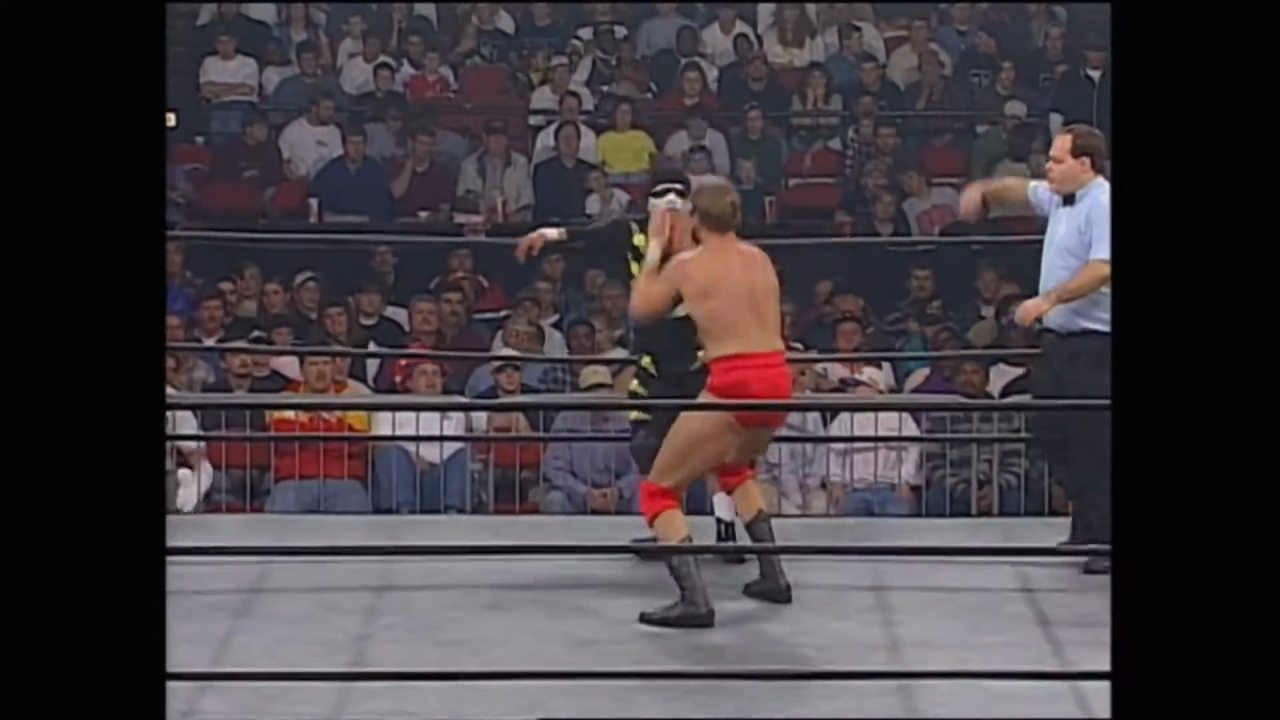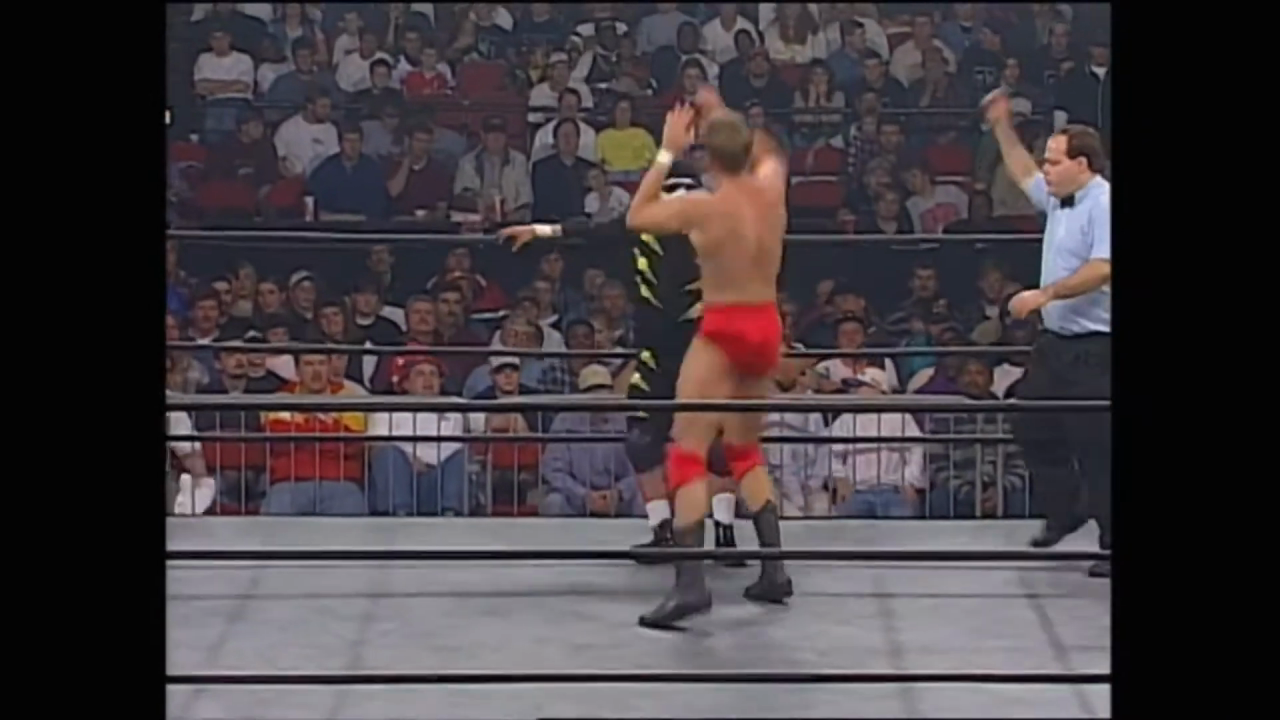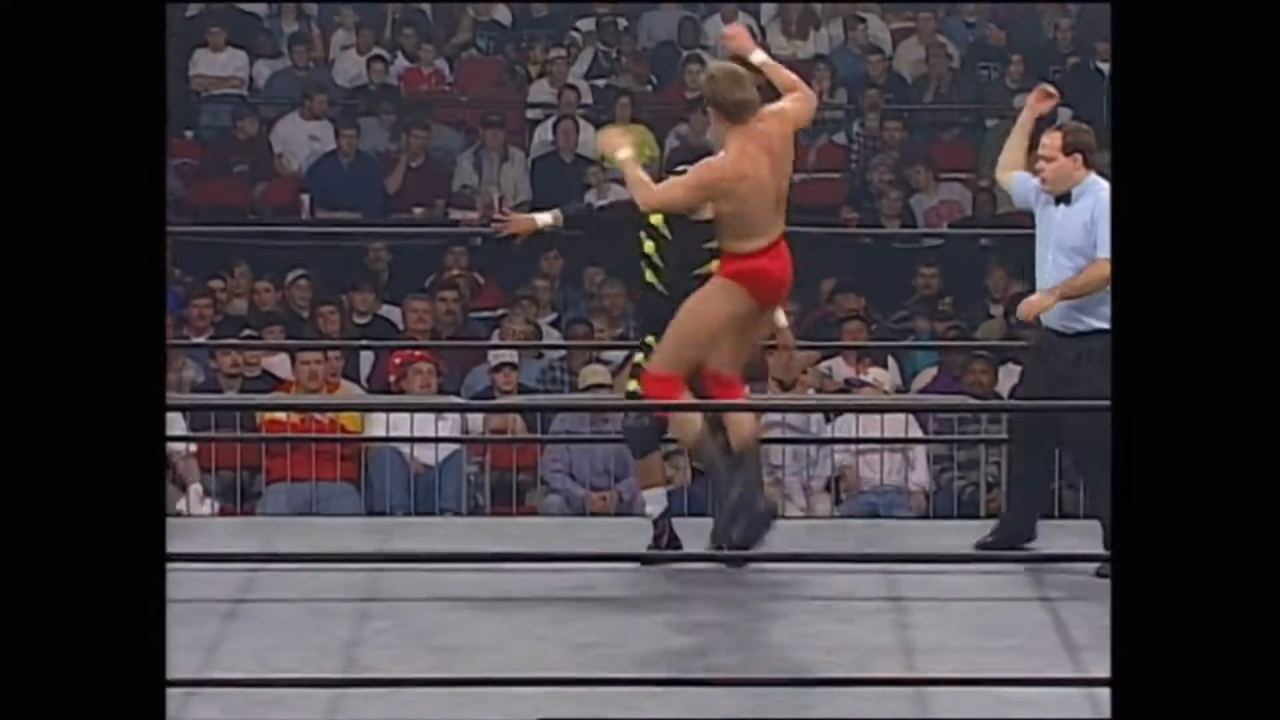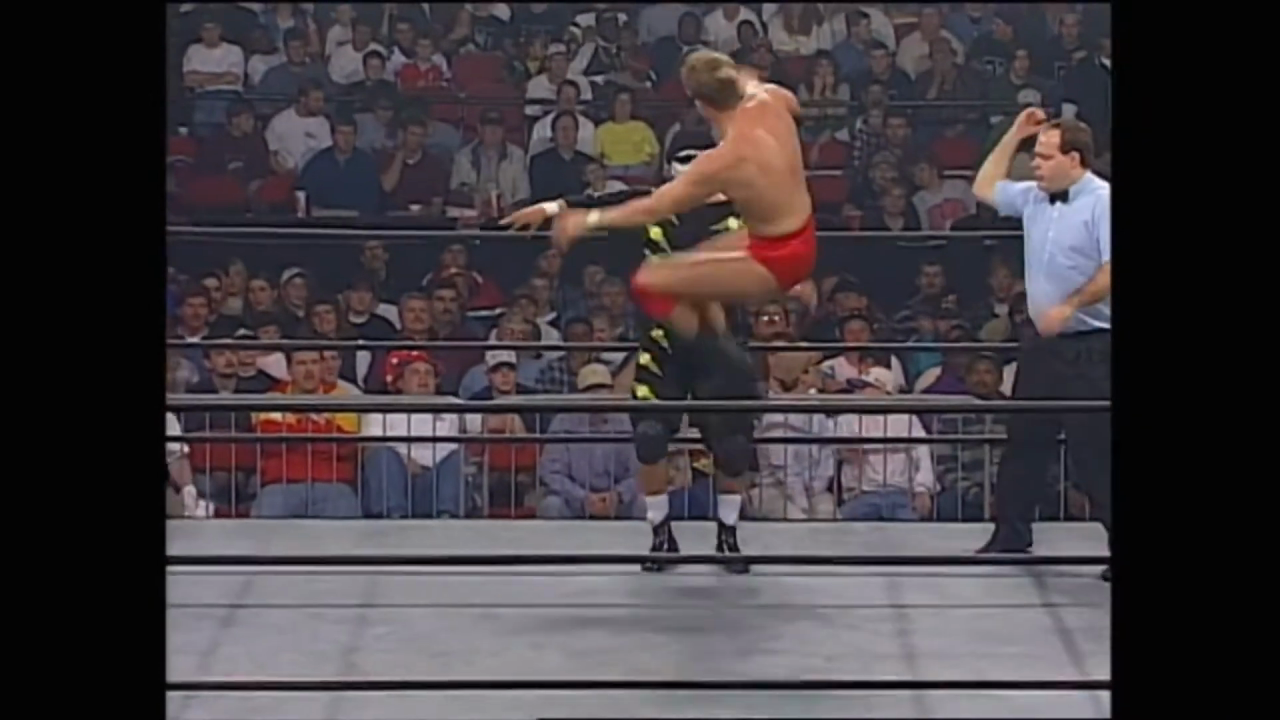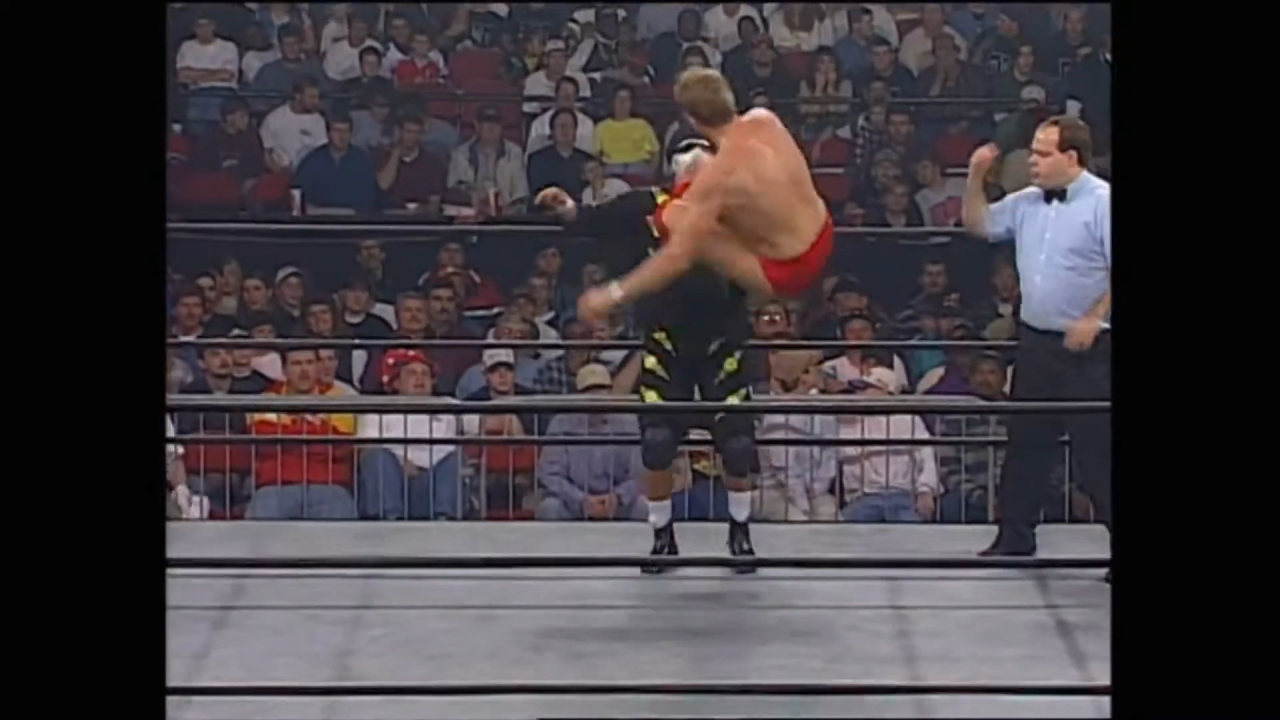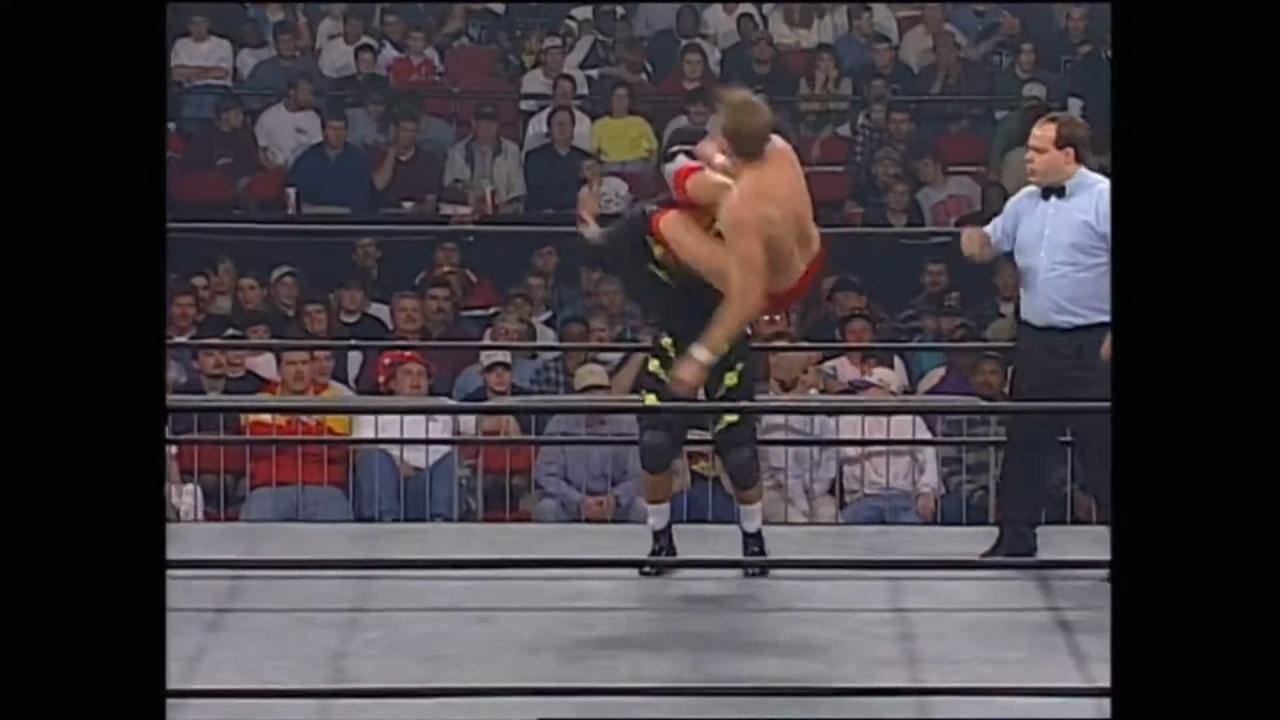
dt=0.1s
person 1, frame 1
left shoulder: (1105, 205)
right shoulder: (1061, 199)
left elbow: (1100, 270)
right elbow: (1023, 188)
left wrist: (1044, 300)
right wrist: (984, 190)
left hip: (1093, 344)
right hip: (1058, 341)
left knee: (1094, 442)
right knee: (1048, 429)
person 1, frame 2
left shoulder: (1105, 205)
right shoulder: (1058, 200)
left elbow: (1102, 269)
right elbow: (1023, 173)
left wrist: (1043, 295)
left hip: (1095, 348)
right hip: (1056, 341)
left knee: (1095, 445)
right knee: (1031, 426)
right ankle: (1065, 509)
person 1, frame 3
left shoulder: (1103, 202)
right shoulder: (1045, 196)
left elbow: (1106, 269)
right elbow: (1006, 173)
left wrist: (1050, 296)
left hip: (1095, 345)
right hip: (1051, 340)
left knee: (1095, 447)
right knee: (1029, 434)
person 1, frame 4
left shoulder: (1103, 201)
right shoulder: (1035, 197)
left elbow: (1112, 270)
right elbow: (985, 188)
left wrist: (1067, 307)
left hip: (1090, 345)
right hip: (1043, 343)
left knee: (1094, 449)
right knee: (1024, 439)
person 1, frame 5
left shoulder: (1103, 202)
right shoulder: (1026, 202)
left elbow: (1118, 274)
right elbow: (977, 224)
left wrist: (1093, 318)
left hip: (1087, 349)
right hip: (1035, 341)
left knee: (1097, 451)
right knee: (1025, 442)
person 1, frame 6
right shoulder: (1024, 202)
right elbow: (989, 244)
left wrist: (1115, 331)
right wrist: (975, 241)
left hip: (1089, 346)
right hip: (1035, 339)
left knee: (1100, 446)
right knee: (1025, 442)
person 2, frame 1
left shoulder: (688, 266)
right shoulder: (759, 260)
left elbow: (641, 311)
left wrist: (655, 250)
left hip: (732, 388)
right hip: (776, 385)
left knee: (657, 491)
right knee: (735, 473)
left ankle: (695, 599)
right ankle: (774, 579)
person 2, frame 2
left shoulder: (706, 207)
right shoulder: (770, 187)
left elbow: (637, 217)
right elbow: (772, 156)
left wrist: (667, 151)
right wrist: (723, 114)
left hip: (722, 334)
right hip: (766, 330)
left knee: (686, 456)
right knee: (745, 453)
left ankle: (691, 585)
right ankle: (774, 573)
person 2, frame 3
left shoulder: (721, 169)
right shoulder: (779, 125)
left elbow: (649, 201)
right elbow: (804, 93)
left wrist: (621, 154)
right wrist: (754, 53)
left hip: (743, 276)
right hip: (773, 265)
left knee: (661, 376)
right knee: (724, 379)
left ankle: (734, 486)
right ankle: (749, 490)
person 2, frame 4
left shoulder: (721, 163)
right shoulder: (770, 101)
left elbow: (653, 209)
right elbow: (790, 102)
left wrist: (588, 221)
right wrist: (748, 85)
left hip: (778, 260)
right hip: (800, 241)
left knee: (649, 283)
left ankle: (724, 359)
person 2, frame 5
left shoulder: (717, 178)
right shoulder: (763, 119)
left elbow: (678, 257)
left wrist: (614, 294)
left hip: (788, 273)
left knee: (672, 217)
person 2, frame 6
left shoulder: (745, 214)
right shoulder: (780, 149)
left elbow: (746, 300)
left wrist: (700, 358)
right wrist: (719, 162)
left hip: (772, 290)
person 3, frame 1
right shoulder: (634, 233)
right elbow: (590, 236)
right wrist: (546, 234)
left hip: (701, 361)
right hip: (655, 363)
right knee: (645, 442)
left ankle: (726, 531)
person 3, frame 2
right shoulder: (640, 229)
right elbow: (587, 230)
right wrist: (538, 230)
right hip: (654, 359)
right knee: (642, 441)
left ankle: (725, 535)
right ankle: (663, 532)
person 3, frame 3
right shoulder: (646, 214)
right elbow: (585, 216)
right wrist: (539, 220)
right hip: (659, 344)
right knee: (641, 430)
right ankle: (661, 529)
person 3, frame 4
left shoulder: (731, 214)
right elbow: (591, 206)
right wrist: (544, 209)
right hip: (663, 343)
left knee: (732, 442)
right knee: (650, 435)
left ankle: (728, 533)
right ankle: (662, 533)
person 3, frame 5
right shoulder: (651, 203)
right elbow: (590, 221)
right wrist: (564, 204)
left hip: (724, 343)
right hip: (668, 342)
left knee: (738, 443)
right knee: (658, 441)
left ankle: (739, 529)
right ankle: (662, 535)
person 3, frame 6
right shoulder: (646, 218)
right elbow: (608, 252)
right wrist: (592, 231)
left hip: (726, 346)
right hip: (672, 345)
left knee: (739, 454)
right knee: (654, 446)
right ankle: (661, 541)
